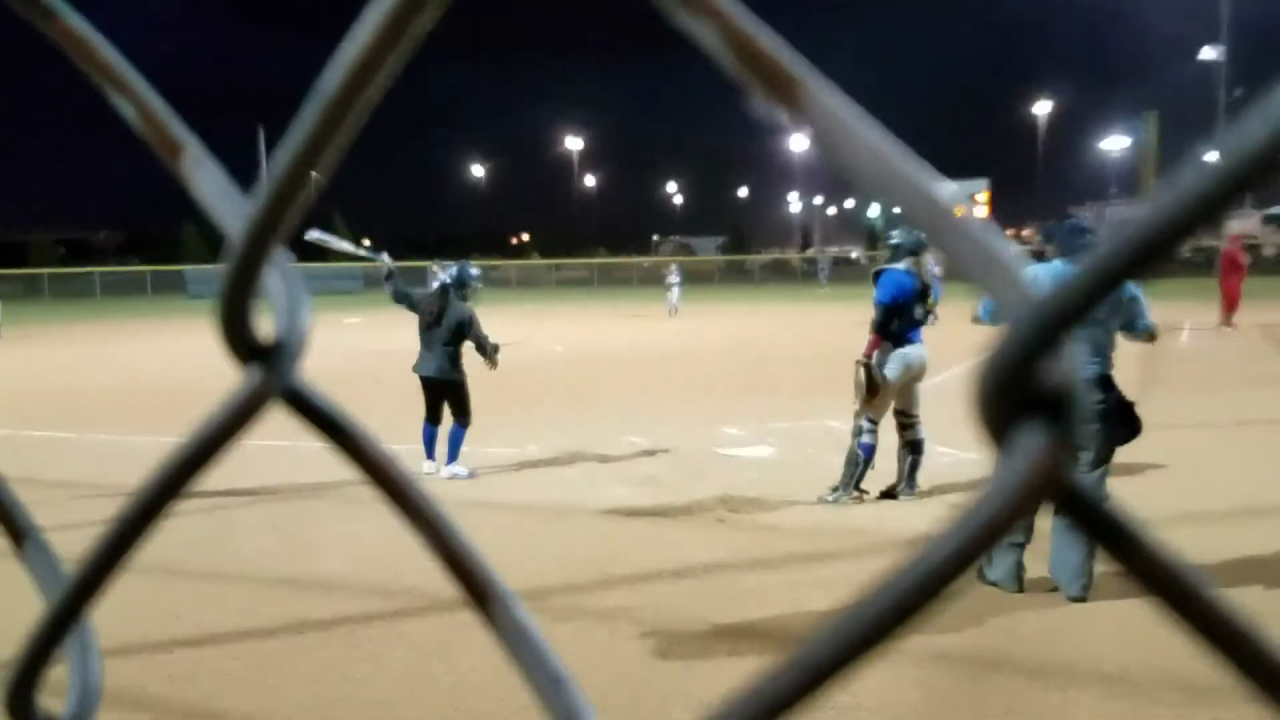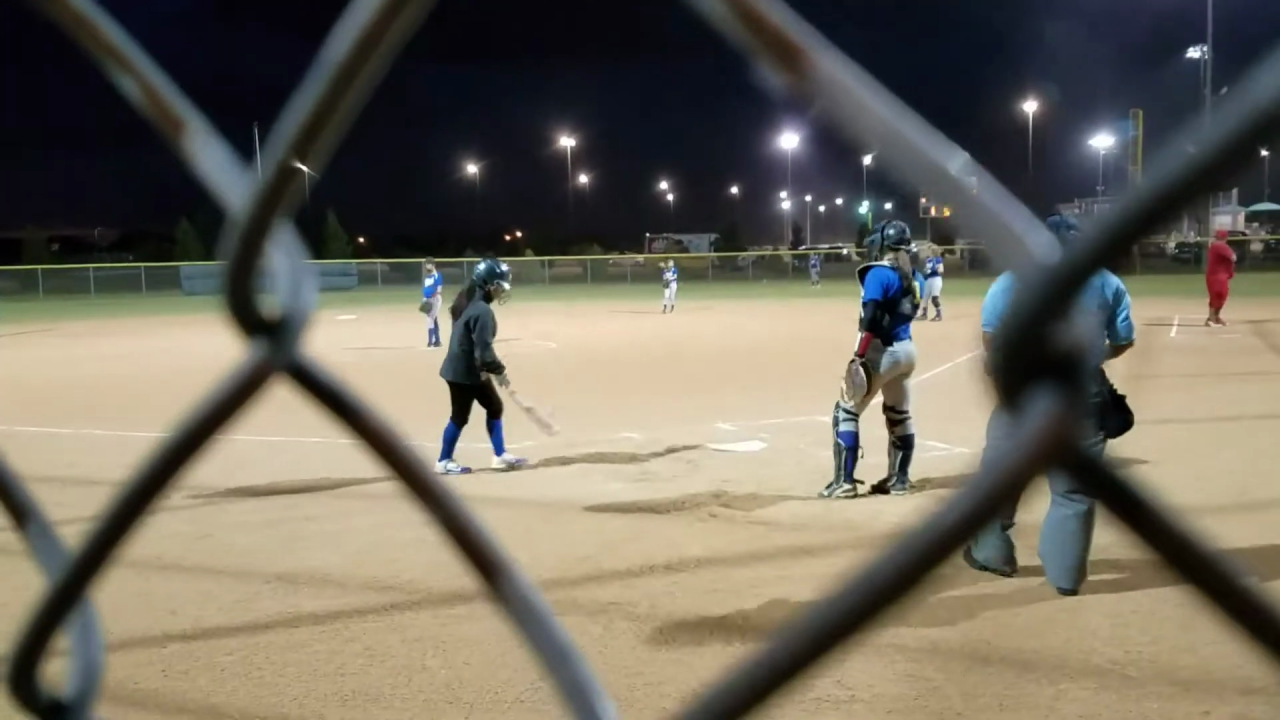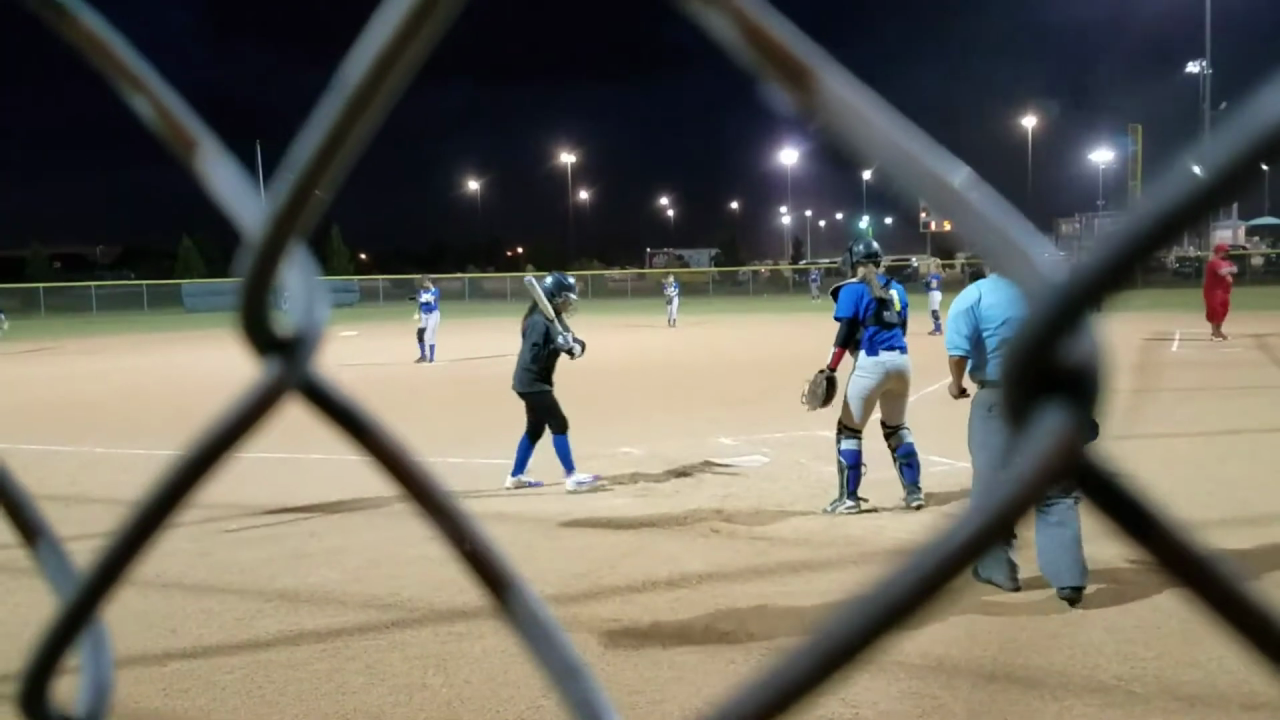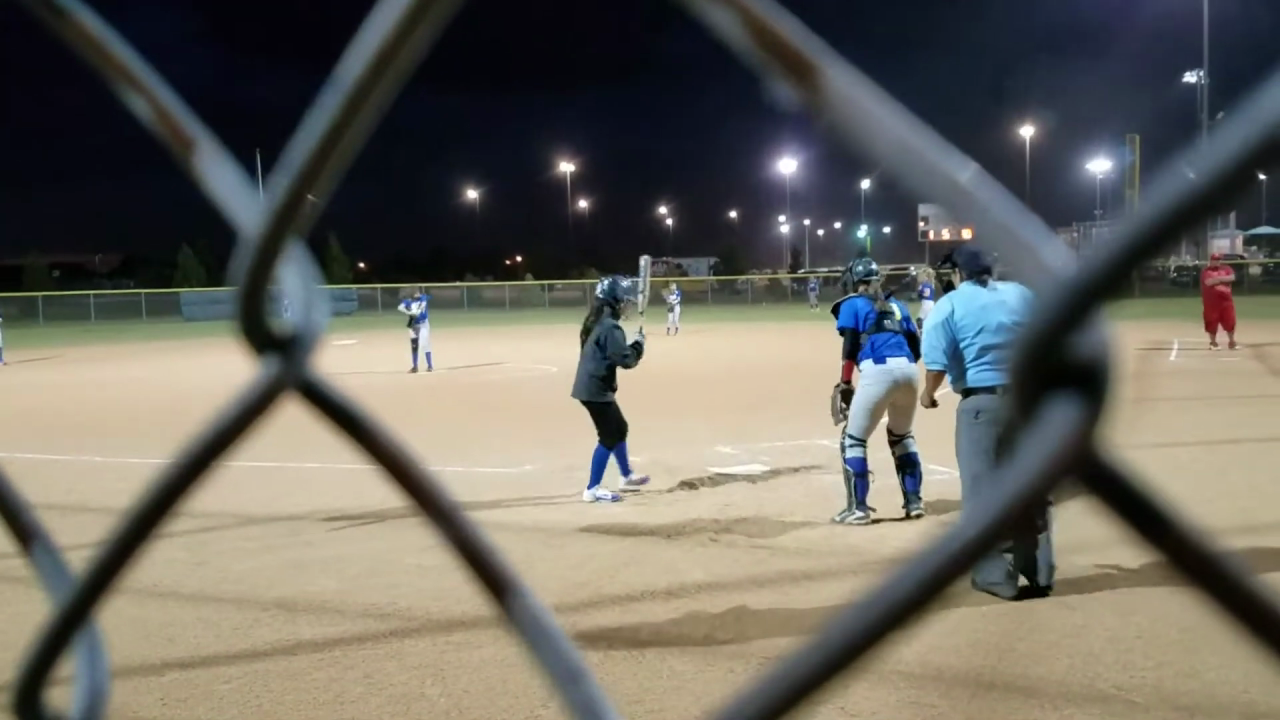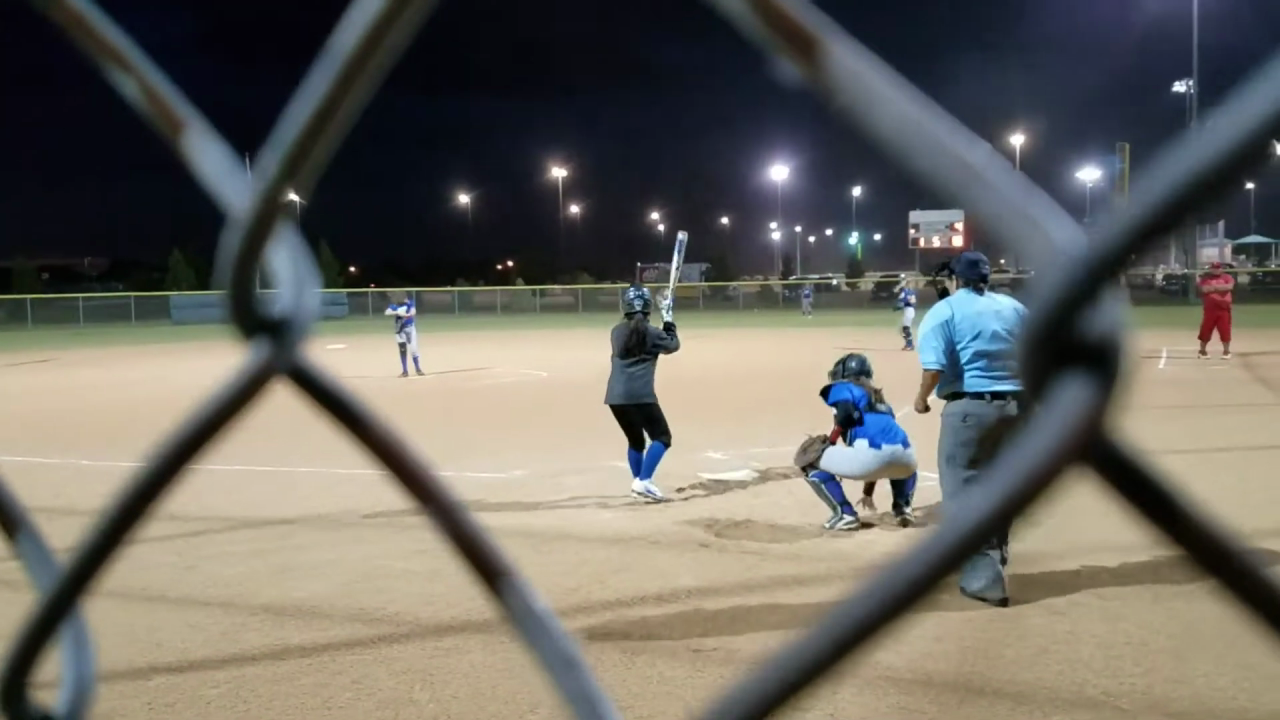
dt=0.5s
person 1, frame 1
left shoulder: (1028, 278)
right shoulder: (1116, 285)
left elbow: (981, 315)
right elbow: (1148, 334)
right hip: (1093, 398)
right knee: (1084, 492)
left ankle: (1003, 570)
right ankle: (1075, 580)
person 1, frame 2
left shoulder: (1018, 277)
right shoulder: (1107, 282)
left elbow: (990, 328)
right elbow: (1124, 340)
right hip: (1084, 390)
right knee: (1074, 485)
left ankle: (992, 552)
right ankle: (1066, 572)
person 1, frame 3
left shoulder: (975, 295)
left elbow: (958, 350)
left wrist: (957, 382)
left hip: (997, 399)
left knee: (993, 484)
right knee: (1057, 490)
left ankle: (996, 566)
right ankle: (1069, 577)
person 1, frame 4
left shoulder: (948, 306)
right shoulder: (1023, 295)
left elbow: (937, 363)
left wrist: (928, 393)
left hip: (983, 404)
left knee: (985, 489)
left ankle: (997, 575)
right ankle: (1038, 574)
person 1, frame 5
left shoulder: (944, 311)
right shoulder: (1015, 308)
left elbow: (934, 367)
left wrist: (922, 398)
right wrist: (1023, 397)
left hip: (968, 409)
right hip: (1013, 407)
left knee: (966, 492)
left ankle: (984, 579)
right ankle: (994, 565)
person 2, frame 1
left shoulder: (893, 276)
right shoulder: (925, 281)
left elbow: (882, 321)
right elbow: (920, 316)
left wrist: (866, 356)
left hip: (894, 355)
right hip: (917, 353)
left knee: (867, 421)
right knee: (909, 420)
left ankle: (848, 488)
right ankle: (907, 484)
person 2, frame 2
left shoulder: (878, 273)
right shoulder: (913, 277)
left elbow: (871, 319)
right elbow: (907, 313)
left wrist: (858, 356)
left hip: (882, 352)
right hip: (906, 350)
left knee: (846, 411)
right knee: (900, 415)
left ankle: (845, 481)
right ankle: (899, 479)
person 2, frame 3
left shoulder: (852, 289)
right shoulder: (896, 289)
left elbow: (846, 332)
right elbow: (901, 327)
left wrist: (830, 368)
left hip: (871, 363)
right hip: (901, 361)
left knee: (849, 430)
right knee: (897, 428)
left ankle: (849, 498)
right ankle: (913, 491)
person 2, frame 4
left shoulder: (851, 304)
right shoulder: (896, 305)
left elbow: (851, 343)
right elbow: (915, 346)
left wrist: (844, 383)
left hip: (878, 373)
right hip: (908, 371)
left knee: (853, 440)
right knee: (902, 437)
left ankle: (858, 508)
right ankle: (914, 502)
person 2, frame 5
left shoulder: (841, 387)
right shoulder: (876, 395)
left elbow: (847, 412)
left wrist: (829, 441)
right wrist: (868, 492)
left hip: (872, 452)
right hip: (903, 456)
left knee: (808, 461)
left ankle: (845, 514)
right ankle: (903, 508)
person 3, frame 1
left shoulder: (428, 301)
right shoulder: (463, 312)
left elbow: (399, 294)
right elbow: (481, 342)
left wrist: (389, 269)
right wrist: (492, 353)
left hip: (426, 368)
right hip: (448, 371)
left knee: (432, 416)
right knee: (462, 417)
left ankle: (429, 461)
right ankle: (450, 465)
person 3, frame 2
left shoulder: (469, 303)
right shoulder: (482, 311)
right elbow: (484, 350)
left wrist: (492, 369)
right wrist: (498, 369)
left hip: (473, 370)
right hip: (462, 371)
left knee: (495, 408)
right knee: (460, 417)
left ankle: (501, 456)
right ankle: (444, 462)
person 3, frame 3
left shoulder: (556, 320)
right shoulder: (538, 322)
left elbow: (573, 342)
right elbow: (533, 356)
left wrist: (576, 346)
right wrist: (557, 347)
left hip: (539, 382)
right hip: (531, 382)
left knee: (534, 429)
right knee: (559, 425)
left ankle: (516, 476)
right ankle: (571, 476)
person 3, frame 4
left shoulder: (595, 322)
right shoulder: (610, 327)
right elbow: (627, 361)
left wrist: (633, 348)
right wrist: (639, 345)
left hip: (590, 387)
right hip: (596, 390)
left knee: (618, 429)
right knee: (609, 437)
left ankle: (627, 477)
right ankle: (592, 489)
person 3, frame 5
left shoulder: (617, 331)
right shoulder: (651, 333)
right elbow: (673, 345)
right wrist: (668, 322)
left hip: (616, 396)
right hip: (639, 396)
left knee: (636, 440)
right knee: (662, 437)
left ankle: (640, 485)
right ankle: (643, 481)
